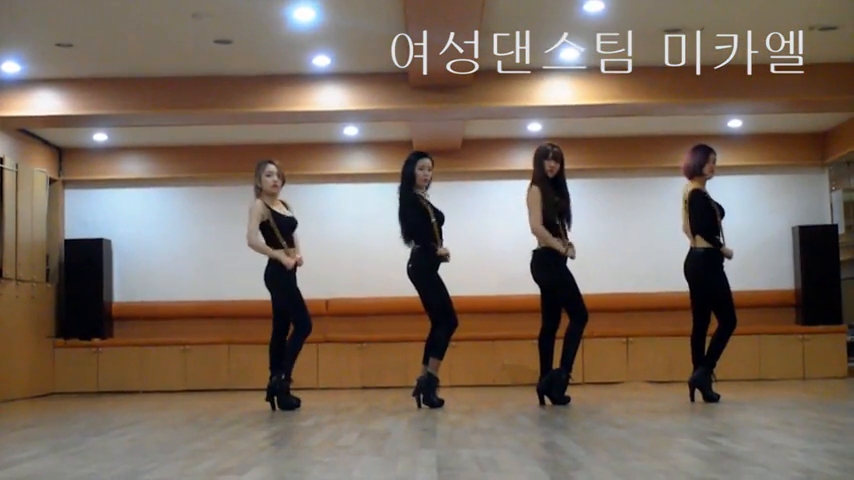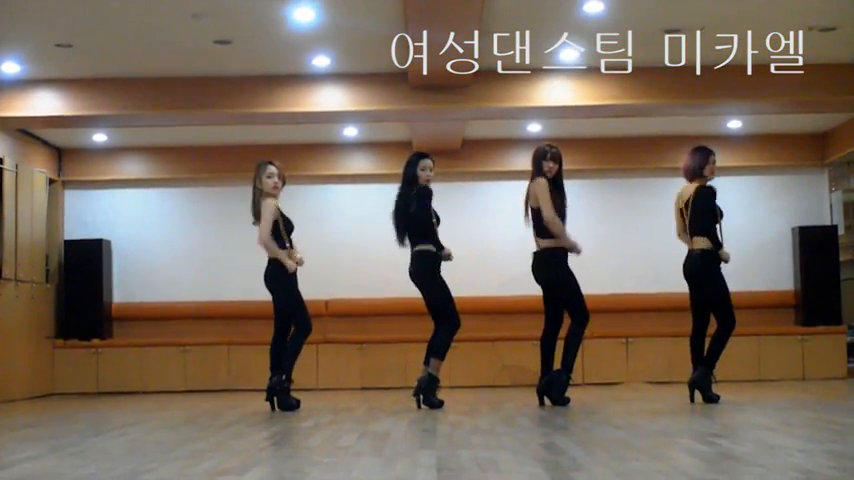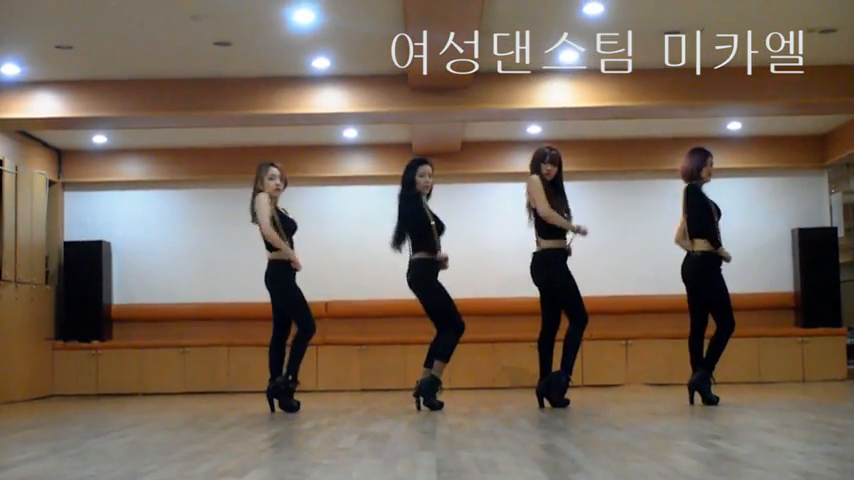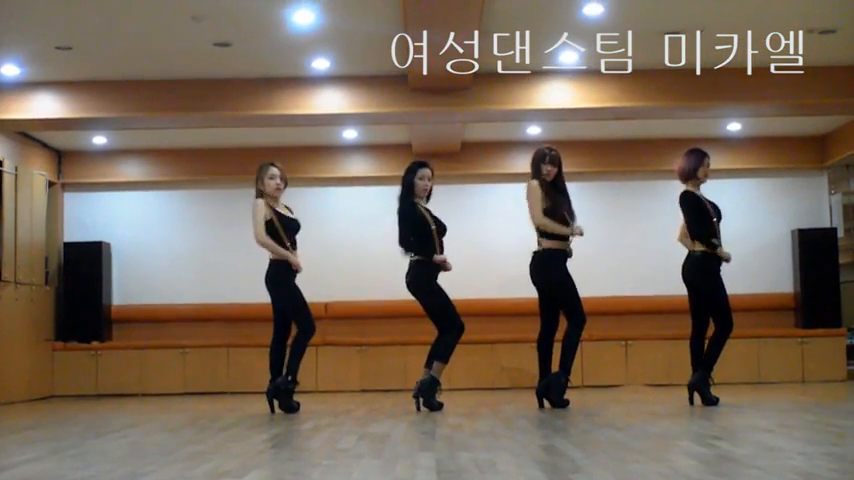
dt=0.2s
person 1, frame 1
left shoulder: (555, 189)
right shoulder: (536, 189)
left elbow: (557, 226)
right elbow: (536, 227)
left wrist: (566, 244)
right wrist: (563, 249)
left hip: (551, 261)
right hip: (548, 261)
left knee: (550, 322)
right knee: (579, 315)
left ankle: (547, 381)
right ankle: (561, 374)
person 1, frame 2
left shoulder: (551, 187)
right shoulder: (539, 183)
left elbow: (553, 222)
right elbow: (549, 218)
left wrist: (566, 241)
right wrist: (570, 243)
left hip: (549, 261)
right hip: (551, 260)
left knee: (553, 322)
right knee: (580, 316)
left ankle: (546, 382)
right ankle: (562, 375)
person 1, frame 3
left shoulder: (553, 189)
right shoulder: (534, 181)
left elbow: (553, 224)
right elbow: (544, 212)
left wrist: (568, 229)
right wrist: (574, 227)
left hip: (548, 262)
right hip: (550, 261)
left knee: (550, 324)
right knee: (578, 317)
left ankle: (546, 384)
right ankle: (561, 377)
person 1, frame 4
left shoulder: (556, 191)
right shoulder: (535, 186)
left elbow: (553, 225)
right elbow: (538, 220)
left wrist: (569, 233)
right wrist: (571, 230)
left hip: (549, 262)
right hip: (549, 262)
left knee: (548, 325)
right knee: (577, 318)
left ankle: (545, 385)
right ankle: (560, 378)
person 2, frame 1
left shoulder: (693, 192)
right shoulder: (697, 193)
right elbow: (703, 228)
right wrist: (723, 248)
left hip: (697, 261)
right hip: (706, 261)
left knee: (700, 322)
right knee: (727, 320)
left ankle: (700, 376)
right ankle: (703, 372)
person 2, frame 2
left shoulder: (684, 193)
right shoulder: (705, 191)
left elbow: (682, 232)
right elbow: (706, 227)
right wrist: (721, 251)
left hip: (694, 261)
right hip: (705, 262)
left knee: (700, 323)
right knee: (726, 320)
left ankle: (699, 376)
right ankle: (703, 373)
person 2, frame 3
left shoulder: (690, 193)
right shoulder: (695, 190)
left elbow: (680, 238)
right elbow: (704, 227)
left wrist: (696, 249)
right wrist: (721, 250)
left hip: (693, 264)
right hip: (705, 264)
left knee: (698, 325)
right knee: (726, 322)
left ankle: (699, 378)
right ankle: (703, 375)
person 2, frame 4
left shoulder: (696, 197)
right shoulder: (689, 196)
left elbow: (684, 236)
right elbow: (697, 231)
left wrist: (702, 250)
right wrist: (720, 251)
left hip: (696, 264)
right hip: (703, 265)
left knee: (699, 326)
right knee: (724, 323)
left ankle: (699, 379)
right ankle: (702, 376)
person 3, frame 1
left shoulder: (424, 199)
right shoulder: (411, 198)
left elbow: (432, 229)
right elbow: (412, 231)
left wrist: (441, 250)
right wrist: (435, 250)
left hip: (426, 265)
right hip: (423, 265)
left knee: (440, 323)
right knee: (447, 321)
left ankle: (424, 382)
right ankle: (429, 380)
person 3, frame 2
left shoulder: (417, 197)
right shoulder: (421, 194)
right elbow: (423, 225)
left wrist: (439, 250)
right wrist: (441, 249)
left hip: (425, 264)
right hip: (426, 265)
left knee: (443, 322)
right knee: (450, 321)
left ankle: (425, 381)
right ankle: (430, 381)
person 3, frame 3
left shoulder: (420, 204)
right shoulder: (413, 201)
right elbow: (418, 228)
left wrist: (438, 258)
right wrist: (436, 254)
left hip: (424, 272)
right hip: (422, 273)
left knee: (445, 328)
right knee: (455, 325)
left ankle: (425, 383)
right ankle: (431, 382)
person 3, frame 4
left shoulder: (425, 210)
right shoulder: (409, 207)
right elbow: (405, 241)
left wrist: (441, 260)
right wrist: (433, 257)
left hip: (426, 276)
right hip: (421, 276)
left knee: (447, 329)
right knee: (454, 326)
left ankle: (425, 384)
right ankle: (430, 382)
person 4, frame 1
left shoulder: (284, 205)
right shoulder: (259, 205)
right elbow: (252, 241)
left wrist: (297, 254)
right wrist: (281, 257)
left hip: (287, 272)
right hip: (277, 272)
left knee: (281, 330)
right knee: (303, 325)
left ankle: (277, 384)
right ankle: (281, 380)
person 4, frame 2
left shoulder: (274, 205)
right shoulder: (268, 203)
right elbow: (264, 239)
left wrist: (296, 255)
right wrist: (285, 260)
left hip: (285, 273)
right hip: (279, 273)
left knee: (283, 330)
right knee: (303, 326)
left ankle: (276, 384)
right ankle: (282, 381)
person 4, frame 3
left shoulder: (278, 208)
right shoulder: (262, 199)
right elbow: (267, 231)
left wrist: (292, 256)
right wrist: (291, 255)
left hip: (283, 272)
right hip: (279, 272)
left knee: (281, 332)
right knee: (307, 326)
left ankle: (276, 385)
right ankle: (287, 381)
person 4, frame 4
left shoulder: (287, 209)
right shoulder: (261, 204)
right elbow: (261, 238)
left wrist: (292, 258)
right wrist: (290, 257)
left hip: (285, 273)
right hip: (279, 274)
left knee: (281, 332)
right knee: (306, 327)
left ankle: (277, 385)
right ankle: (287, 381)
